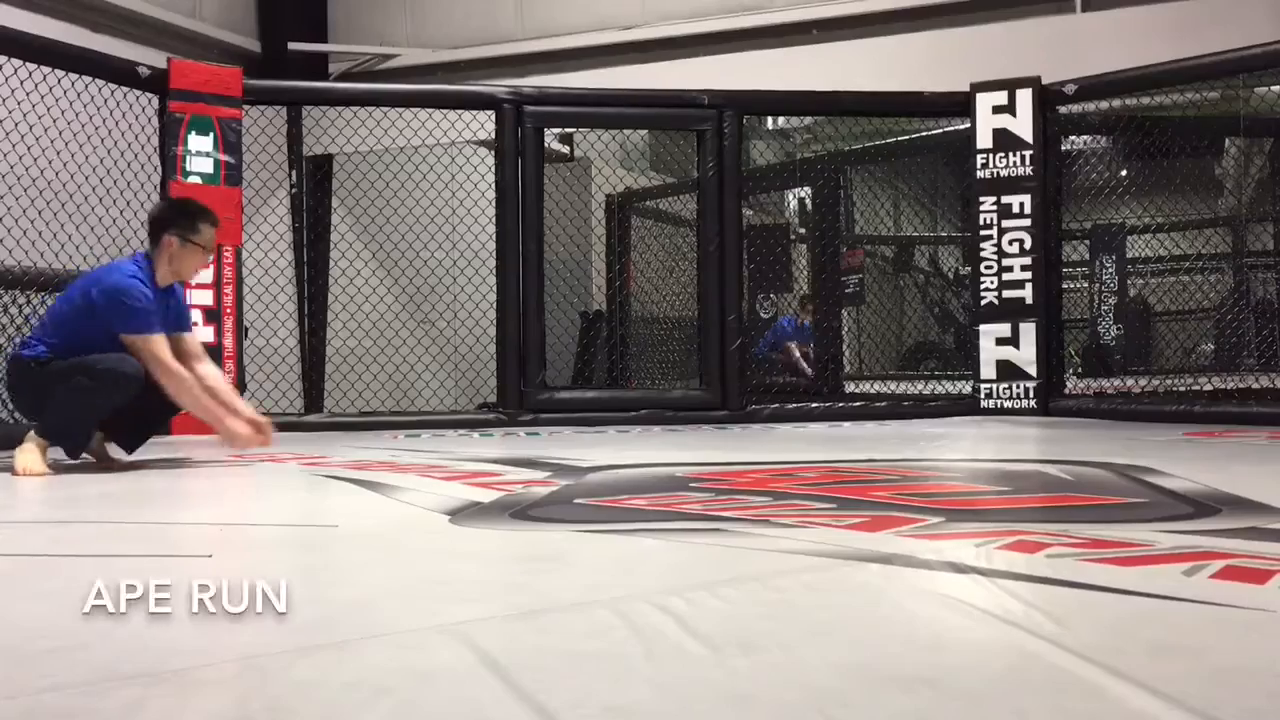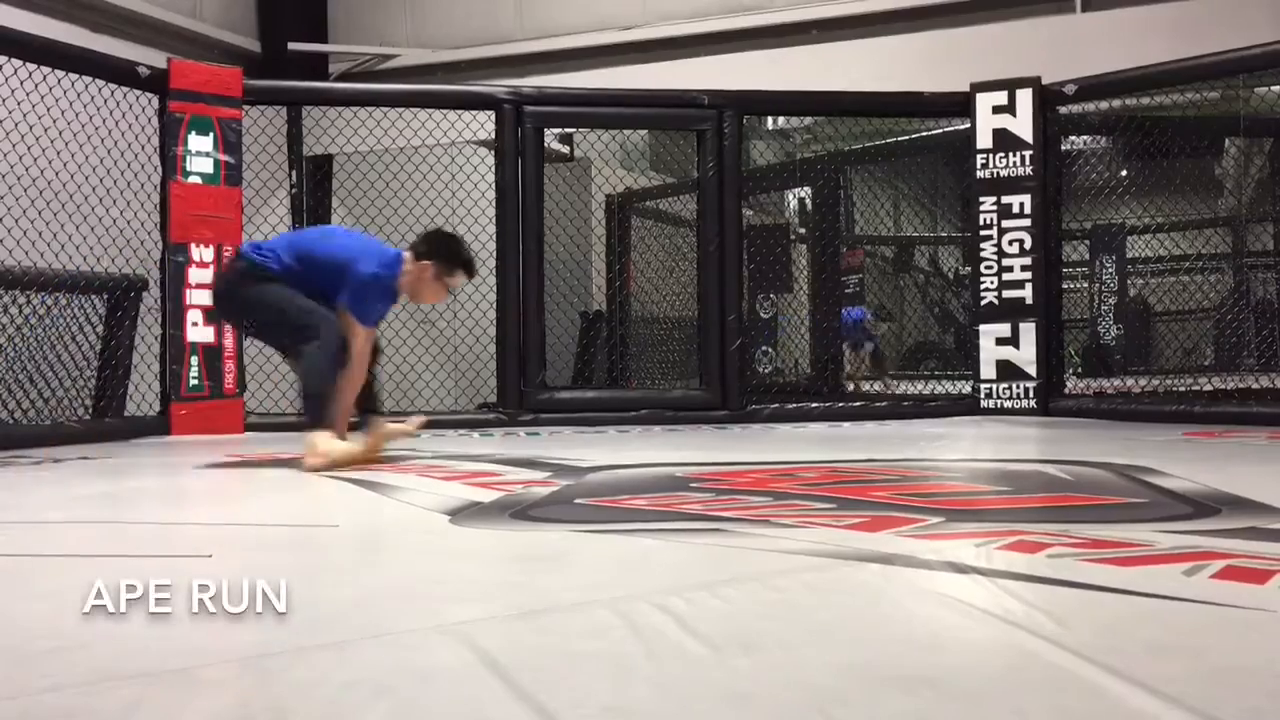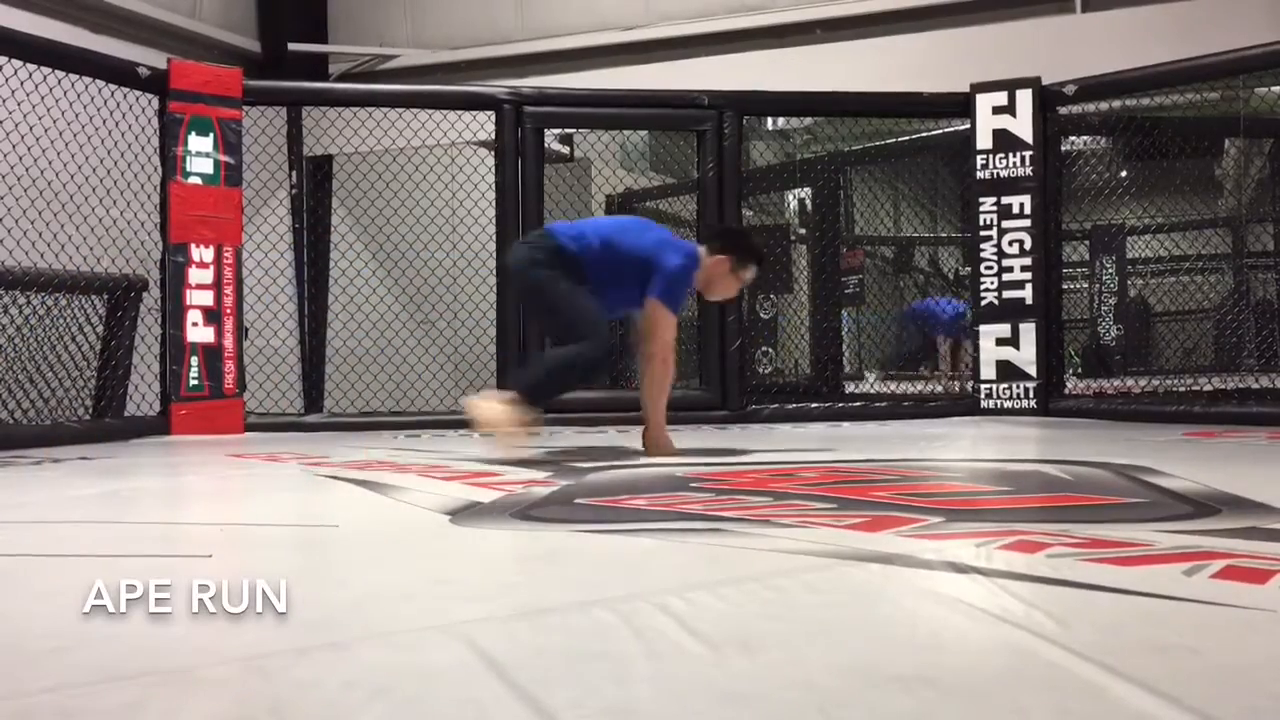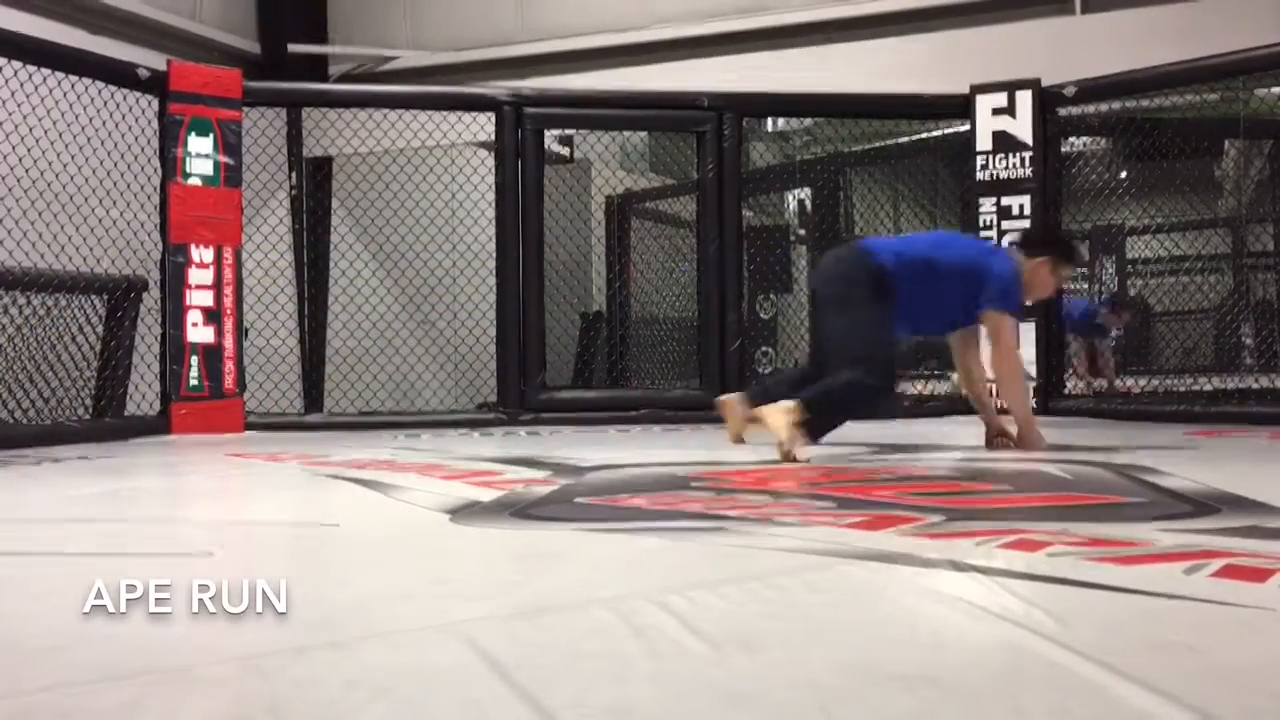
dt=0.7s
person 1, frame 1
left shoulder: (170, 293)
right shoulder: (126, 287)
left elbow: (199, 364)
right elbow: (164, 370)
left wrist: (243, 413)
right wrist: (225, 424)
right hip: (34, 377)
left knee: (196, 391)
right knee: (121, 371)
left ankle: (89, 438)
right ankle: (39, 441)
person 1, frame 2
left shoulder: (388, 274)
right shoulder: (373, 274)
left elbow: (360, 353)
right elbow: (352, 359)
right wrist: (334, 424)
left hip: (266, 282)
right hip: (243, 283)
left knee: (360, 344)
right knee: (330, 338)
left ankle: (348, 428)
right ankle: (320, 440)
person 1, frame 3
left shoulder: (674, 258)
right shoulder: (677, 265)
left elbow: (649, 347)
right elbow: (659, 353)
left wrist: (652, 422)
right wrist: (656, 428)
left hip: (546, 261)
right hip: (539, 260)
left knee: (584, 349)
right knee: (594, 346)
right ankle: (506, 403)
person 1, frame 4
left shoulder: (972, 268)
right shoulder: (1005, 274)
left elbow: (968, 358)
right elbow: (1007, 363)
left wrist: (991, 420)
right wrist: (1028, 427)
left hip: (836, 271)
right hip: (854, 281)
left knee: (825, 369)
right knee: (874, 378)
left ankle: (744, 403)
right ankle: (788, 413)
